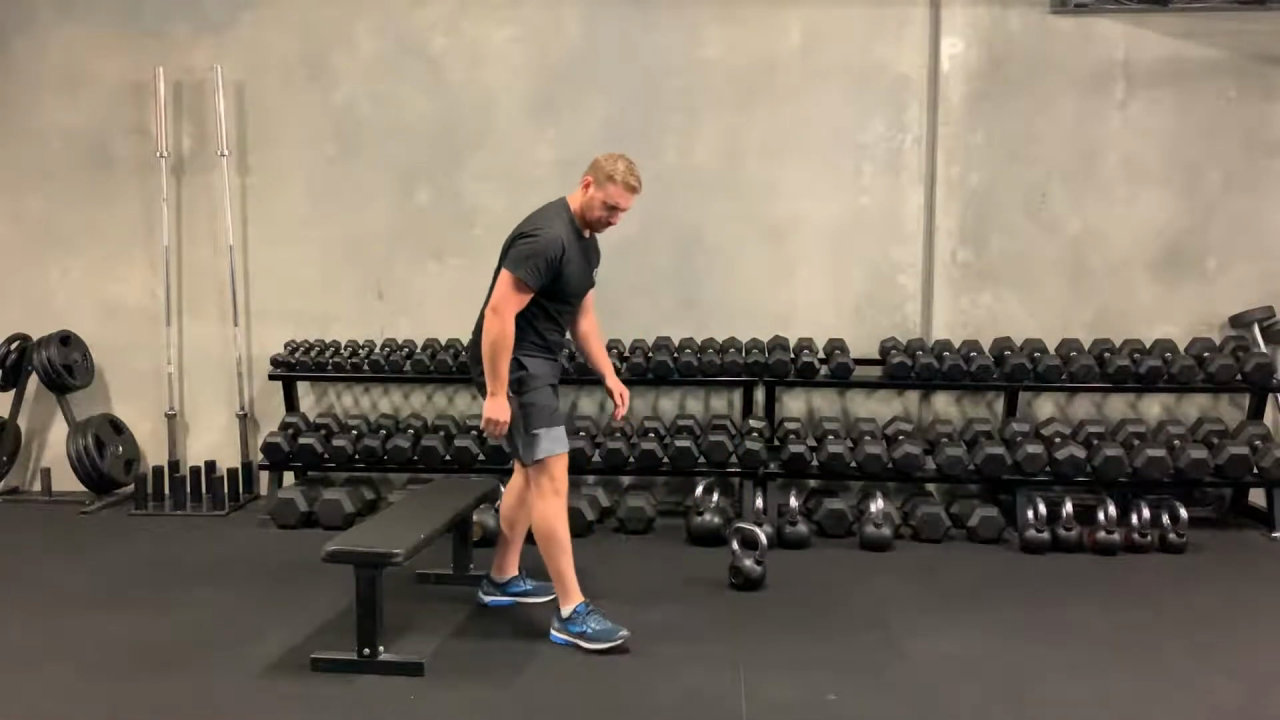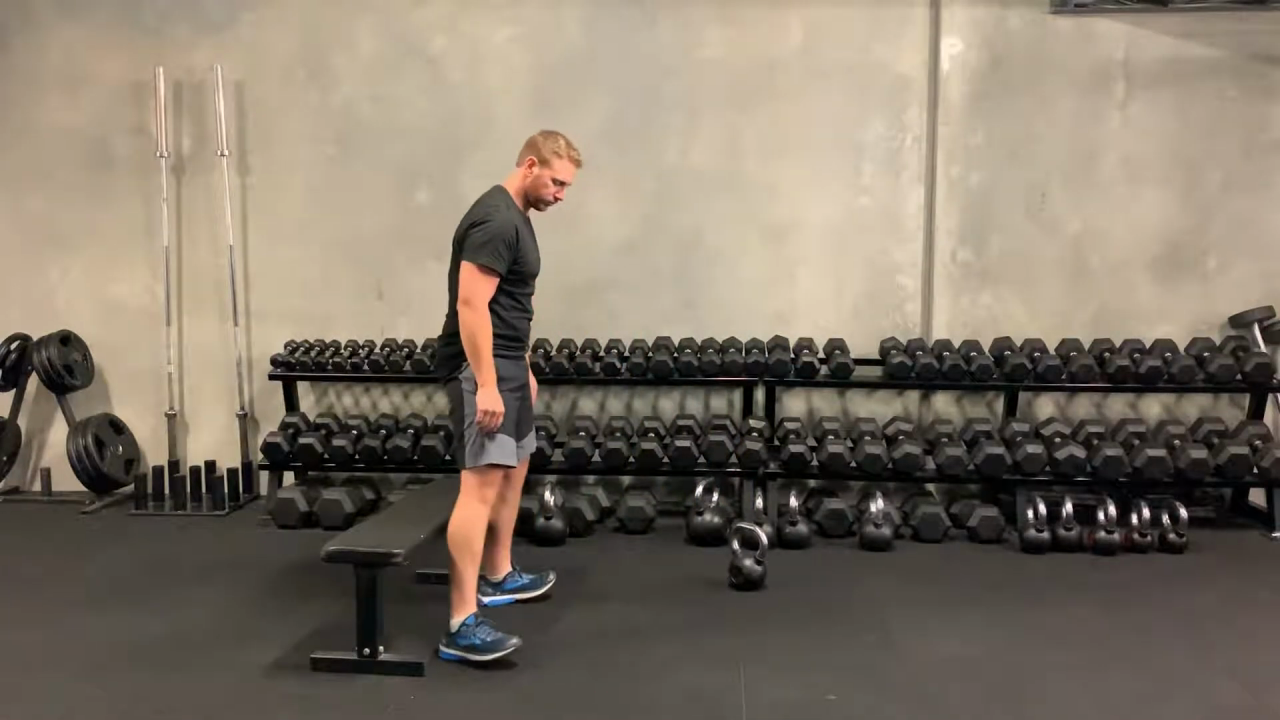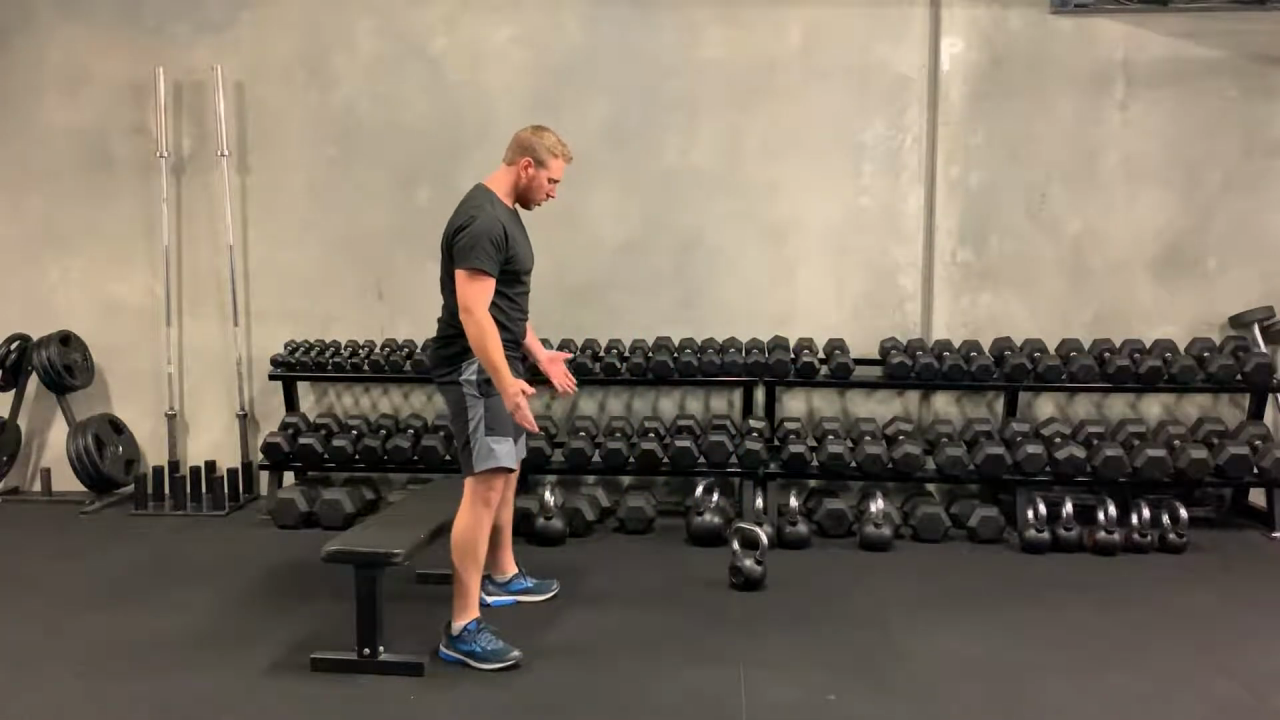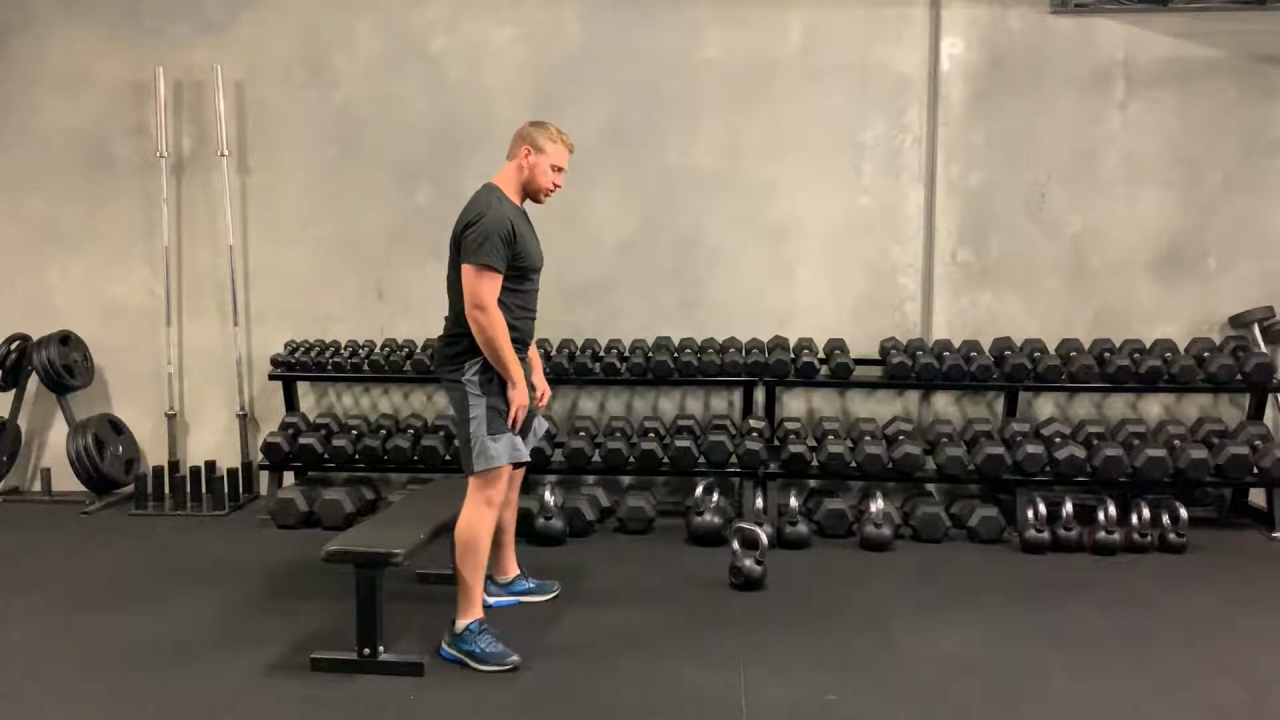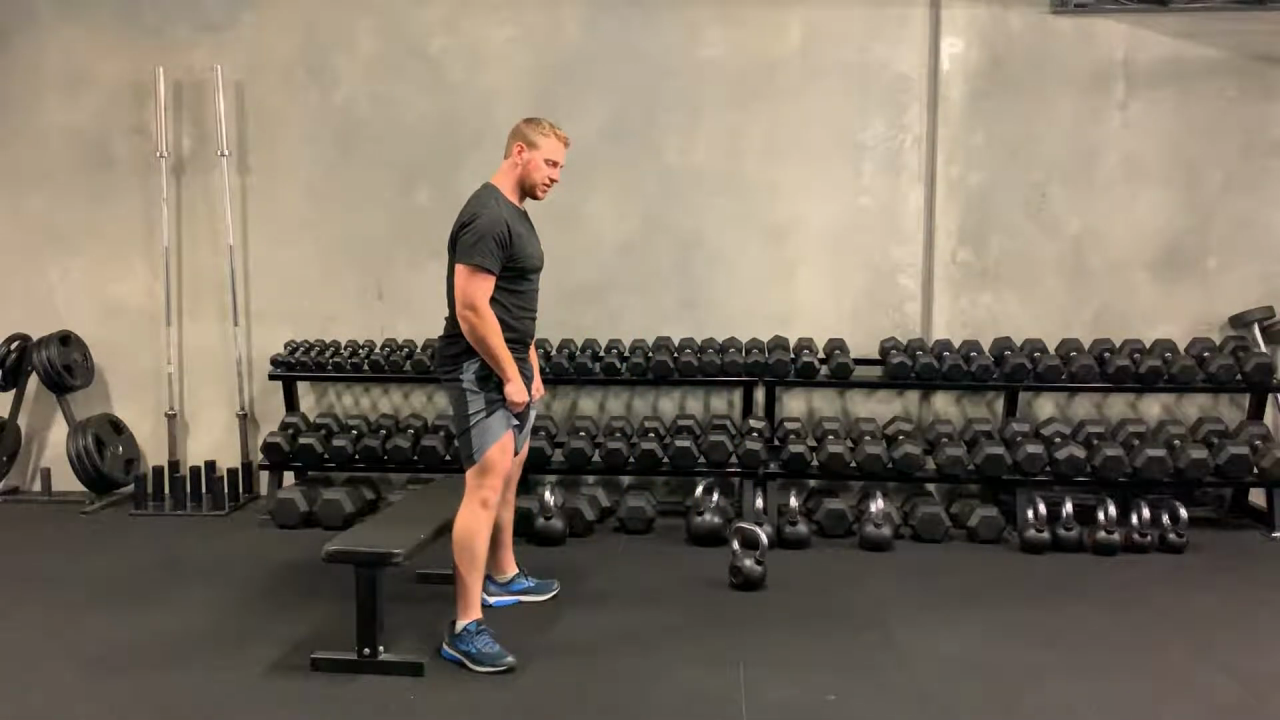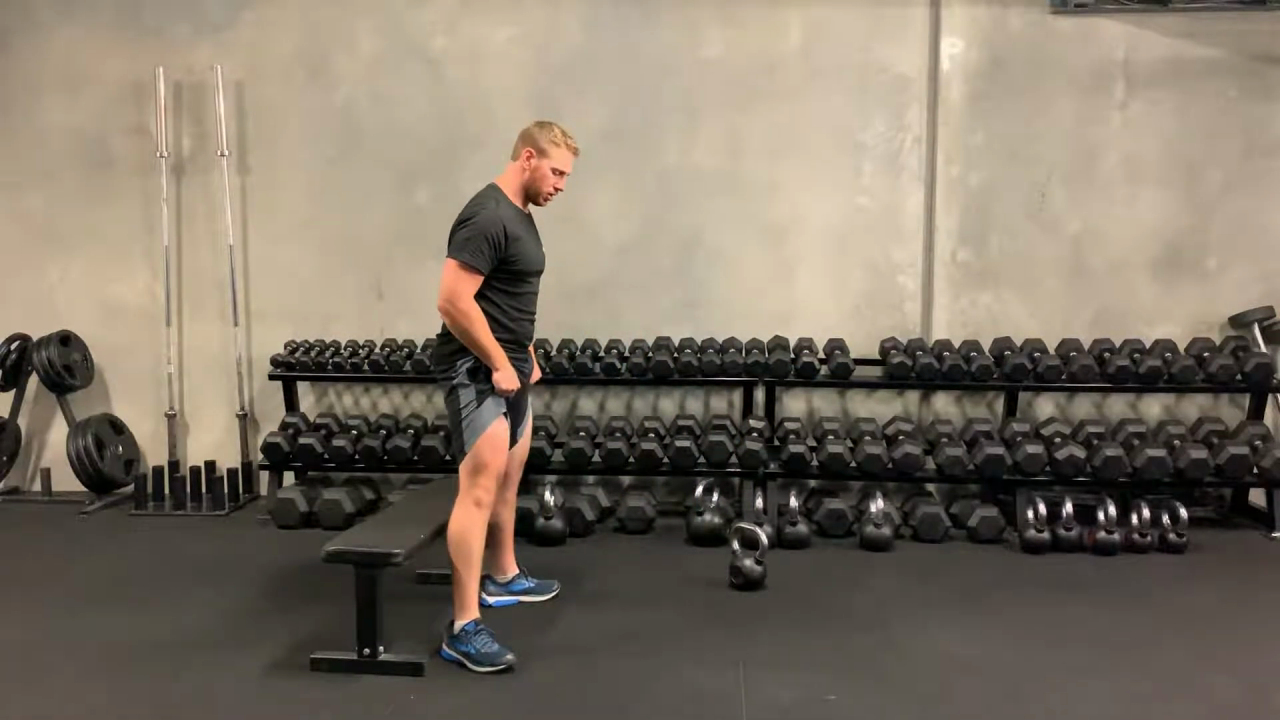
dt=0.5s
person 1, frame 1
left shoulder: (586, 241)
right shoulder: (546, 237)
left elbow: (581, 315)
right elbow: (498, 315)
left wrist: (609, 375)
right wrist: (496, 395)
left hip: (537, 360)
right hip: (513, 363)
left knee: (532, 471)
right knee: (552, 479)
left ankle: (502, 577)
right ankle: (571, 611)
person 1, frame 2
left shoulder: (515, 218)
right shoulder: (495, 221)
right elbow: (471, 306)
left wrist: (519, 370)
right wrist: (486, 385)
left hip: (504, 361)
right hip: (480, 365)
left knee: (514, 469)
right knee: (482, 484)
left ankle: (498, 575)
right ankle: (462, 624)
person 1, frame 3
left shoulder: (503, 214)
right shoulder: (482, 220)
right elbow: (473, 312)
left wrist: (539, 354)
right wrist: (507, 385)
left hip: (496, 364)
right hip: (475, 369)
left knee: (505, 475)
right knee: (486, 487)
left ankle: (503, 576)
right ankle: (462, 628)
person 1, frame 4
left shoulder: (513, 214)
right shoulder: (491, 217)
right elbow: (481, 310)
left wrist: (535, 369)
right wrist: (516, 380)
left hip: (505, 365)
right hip: (480, 369)
left knee: (511, 475)
right knee: (488, 487)
left ankle: (504, 577)
right ankle: (466, 628)
person 1, frame 5
left shoulder: (515, 214)
right shoulder: (487, 217)
right elbow: (471, 308)
left wrist: (531, 368)
right wrist: (510, 376)
left hip: (508, 366)
right hip: (480, 369)
left knee: (509, 479)
right knee: (486, 488)
left ankle: (503, 577)
right ankle: (466, 627)
person 1, frame 6
left shoulder: (520, 216)
right shoulder: (487, 217)
right elbow: (453, 300)
left wrist: (527, 358)
right wrist: (497, 364)
left hip: (508, 366)
right hip: (476, 368)
left knee: (508, 477)
right knee: (480, 485)
left ankle: (503, 576)
right ankle: (463, 627)
